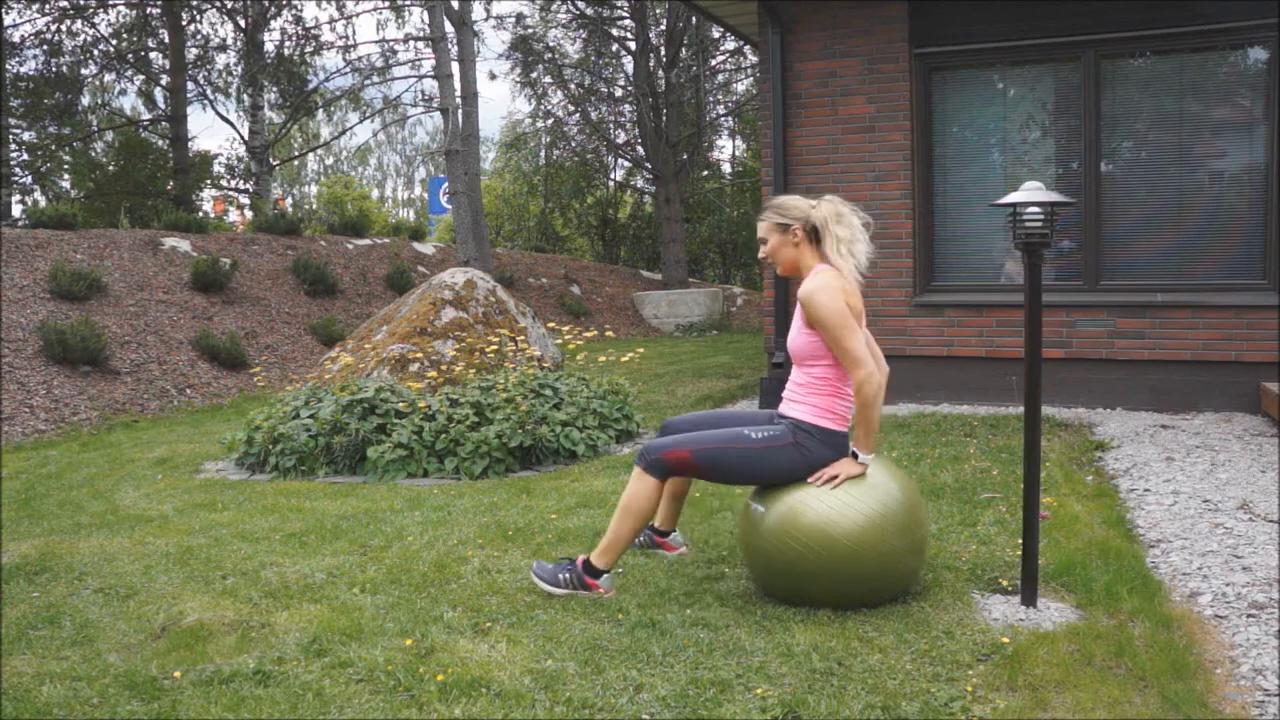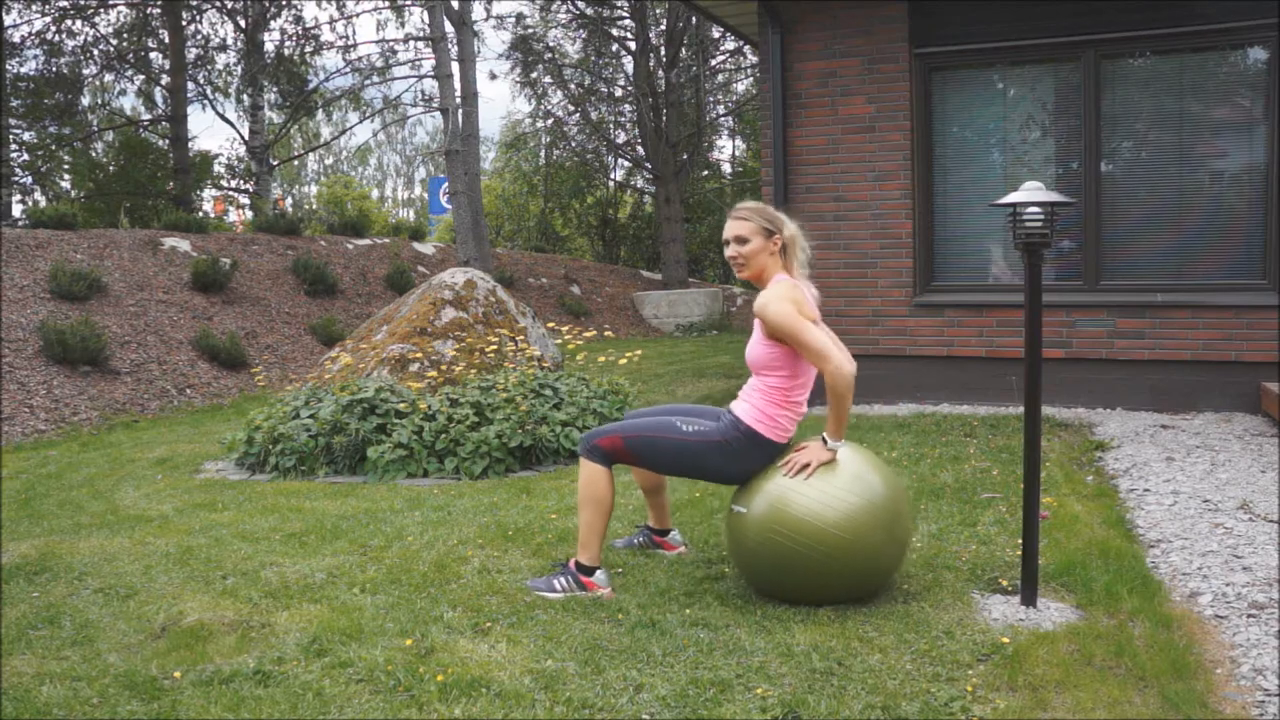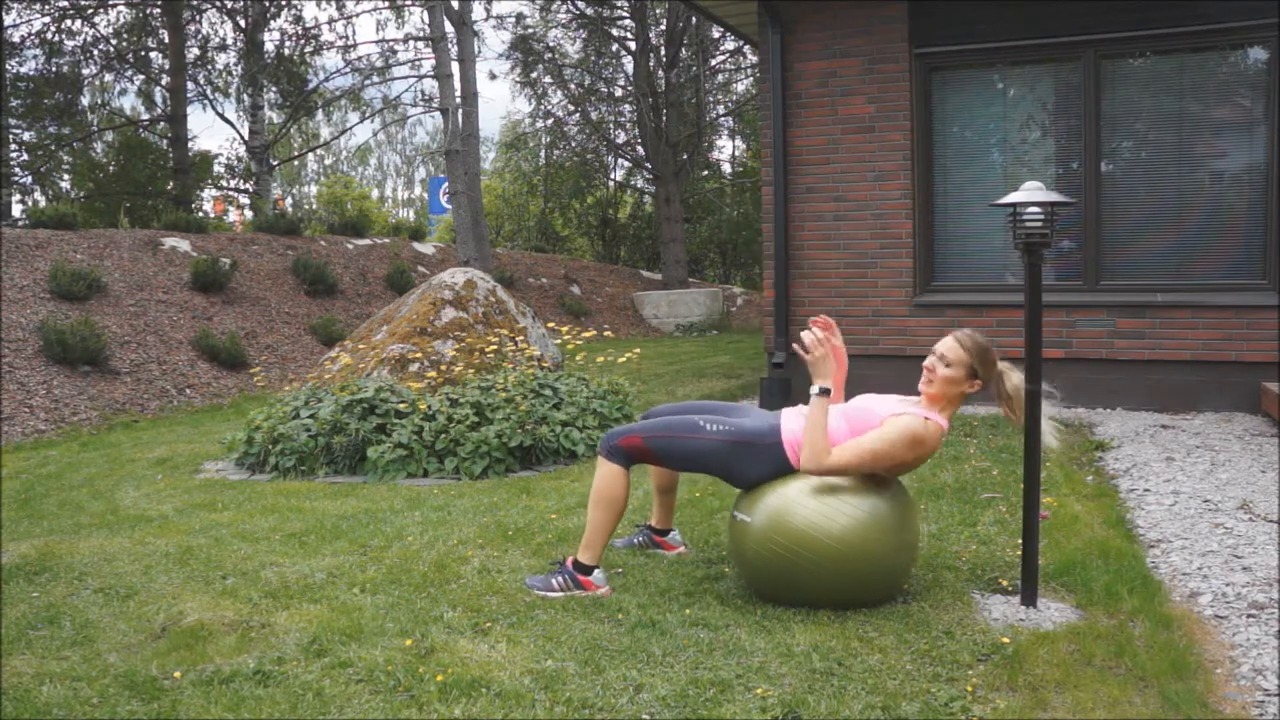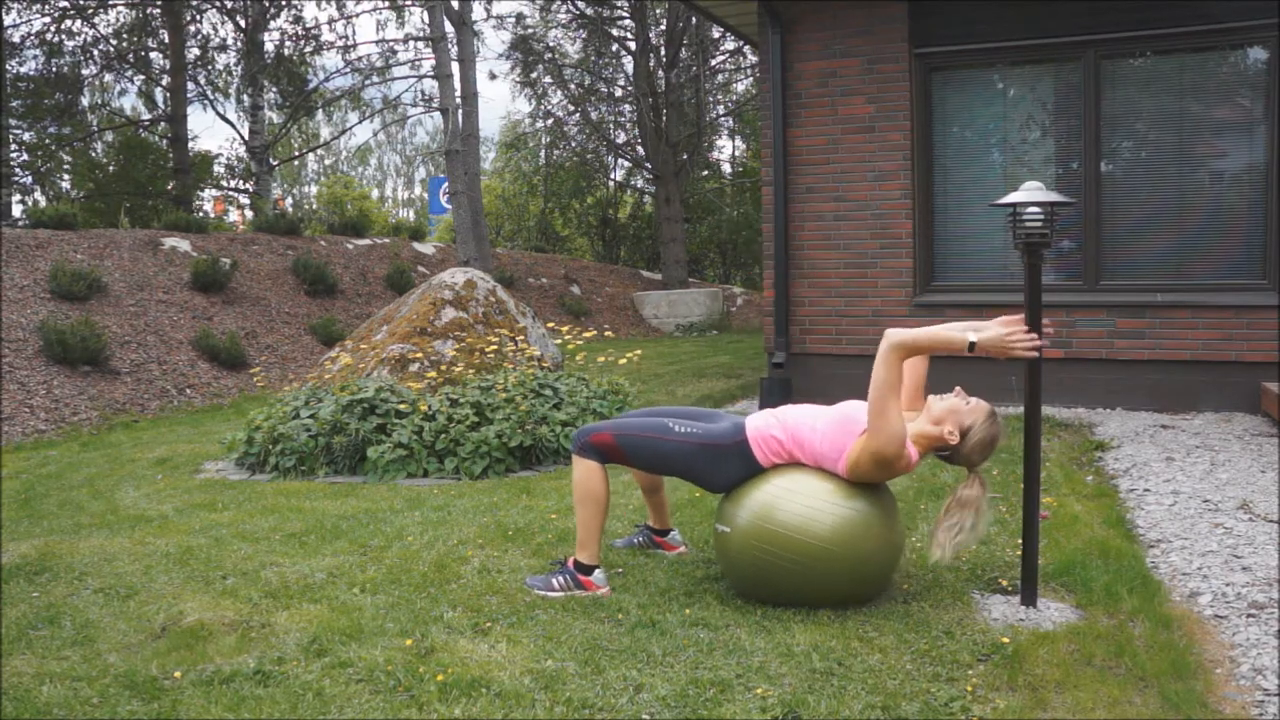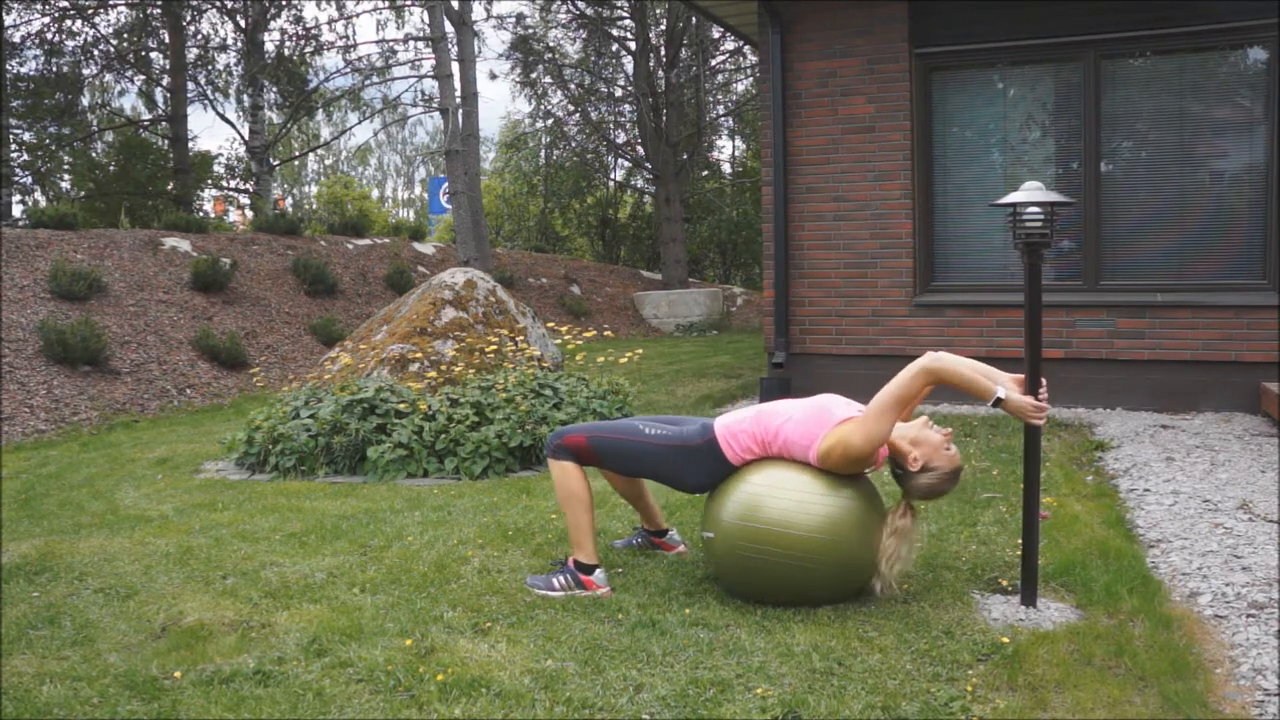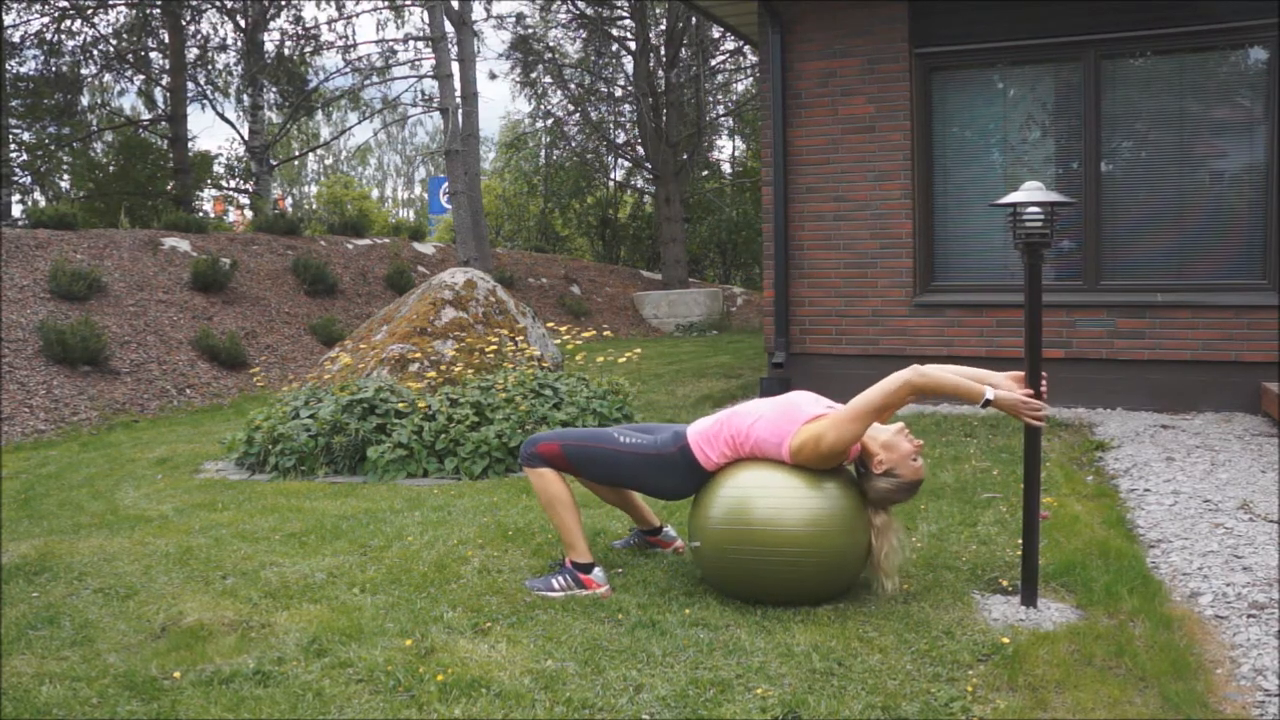
dt=0.7s
person 1, frame 1
left shoulder: (818, 289)
right shoulder: (829, 285)
left elbow: (869, 377)
right elbow: (880, 368)
left wrist: (860, 457)
right wrist: (859, 443)
left hip: (805, 443)
right hip: (794, 427)
left knee: (656, 457)
right knee: (671, 432)
left ankle: (593, 573)
right ankle: (663, 531)
person 1, frame 2
left shoulder: (772, 303)
right shoulder: (791, 292)
left elbow: (843, 371)
right elbow: (838, 362)
left wrist: (828, 444)
right wrist: (827, 436)
left hip: (740, 445)
right hip: (742, 427)
left knee: (596, 444)
right knee: (629, 422)
left ankle: (587, 574)
right ankle: (662, 533)
person 1, frame 3
left shoulder: (921, 430)
right shoulder: (923, 409)
left elbow: (815, 461)
left wrist: (823, 380)
right wrist: (839, 359)
left hip: (764, 449)
right hip: (776, 424)
left knee: (616, 443)
right knee: (654, 418)
left ankle: (584, 570)
right ankle: (661, 531)
person 1, frame 4
left shoulder: (887, 454)
right shoulder: (911, 426)
left elbow: (894, 342)
right elbow: (912, 347)
left wrist: (975, 338)
right wrist: (981, 331)
left hip: (734, 450)
right hip: (747, 428)
left knee: (588, 442)
right knee: (631, 421)
left ankle: (585, 573)
right ankle: (662, 533)
person 1, frame 5
left shoulder: (858, 448)
right shoulder: (882, 433)
right elbow: (933, 363)
left wrist: (1003, 397)
right wrist: (1006, 380)
left hip: (708, 451)
right hip: (721, 433)
left knee: (563, 444)
right knee: (601, 439)
left ankle: (585, 572)
right ankle: (658, 533)
person 1, frame 6
left shoulder: (831, 444)
right shoulder: (860, 432)
right elbow: (915, 380)
right wrist: (995, 380)
left hip: (682, 459)
right hip: (689, 440)
left knee: (538, 452)
right knee: (578, 449)
left ankle: (582, 572)
right ankle: (652, 532)
